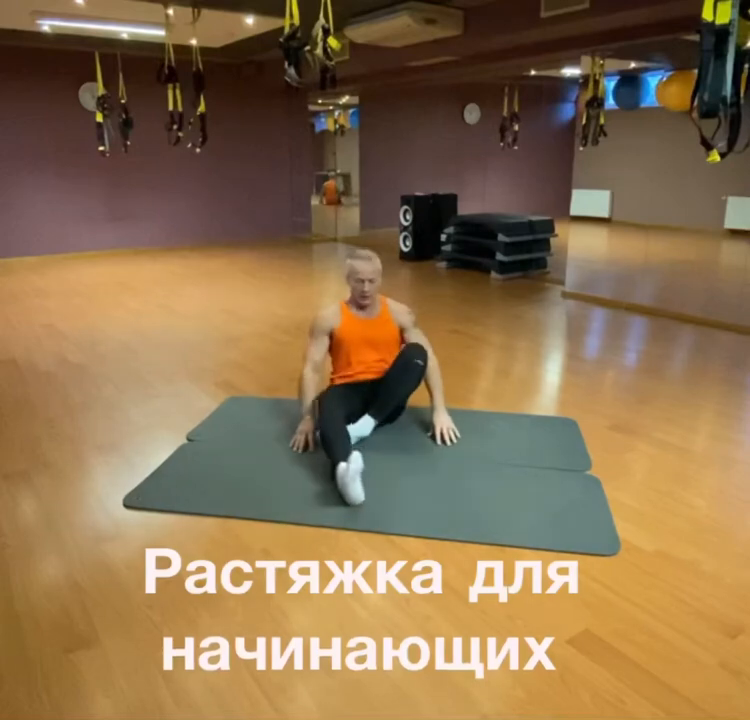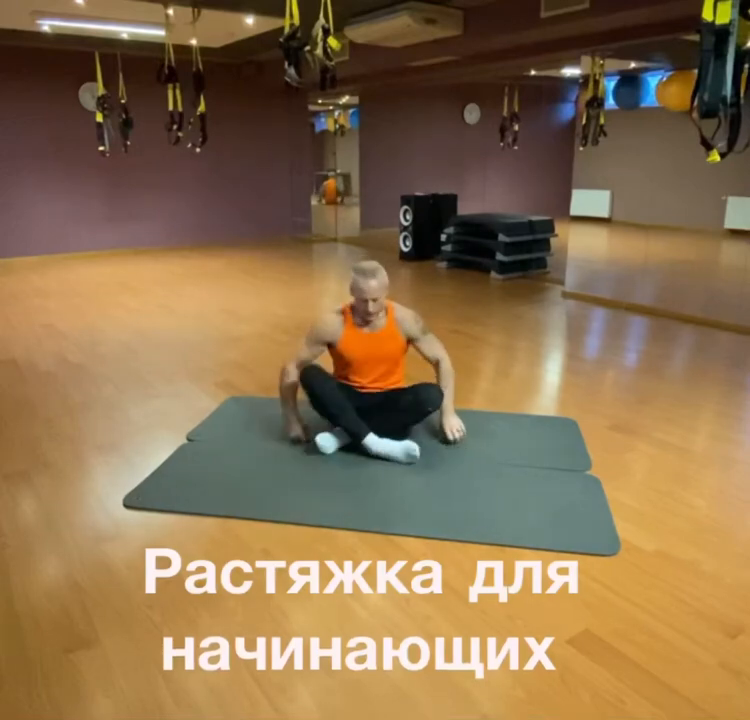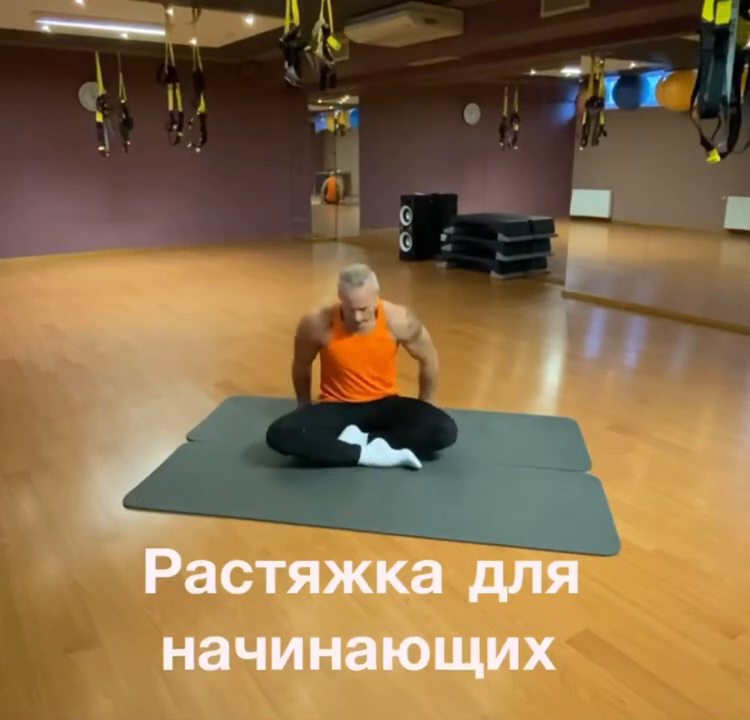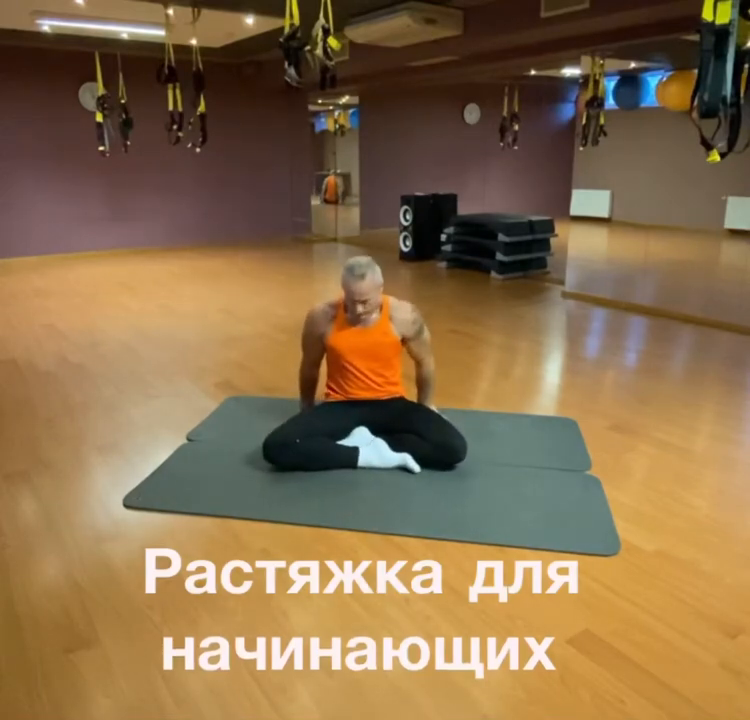
dt=0.7s
person 1, frame 1
left shoulder: (399, 314)
right shoulder: (329, 318)
left elbow: (429, 358)
right elbow: (312, 368)
left wrist: (440, 410)
right wrist: (307, 417)
left hip: (389, 397)
right hip: (348, 391)
left knee: (416, 353)
right knee: (326, 402)
left ankle: (363, 425)
right ankle: (344, 467)
person 1, frame 2
left shoulder: (405, 320)
right shoulder: (332, 325)
left elbow: (441, 360)
right elbow: (291, 367)
left wrist: (448, 412)
right wrist: (292, 418)
left hip: (389, 401)
right hip: (348, 400)
left knee: (431, 395)
right knee: (310, 374)
left ankle: (348, 435)
right ankle: (371, 441)
person 1, frame 3
left shoulder: (398, 320)
right shoulder: (316, 324)
left elbow: (429, 360)
right elbow: (301, 366)
left wrist: (424, 407)
right wrist: (305, 409)
left hip: (385, 405)
right hip: (337, 408)
left knee: (445, 431)
right knee: (279, 435)
left ankle: (357, 440)
right ankle: (368, 454)
person 1, frame 4
left shoulder: (404, 316)
right shoulder: (321, 318)
left elbow: (424, 362)
right elbow: (310, 367)
left wrist: (426, 406)
right wrist: (306, 411)
left hip: (391, 404)
right hip: (341, 406)
left knee: (454, 448)
right knee: (275, 447)
left ankle: (363, 441)
right ankle: (367, 455)
